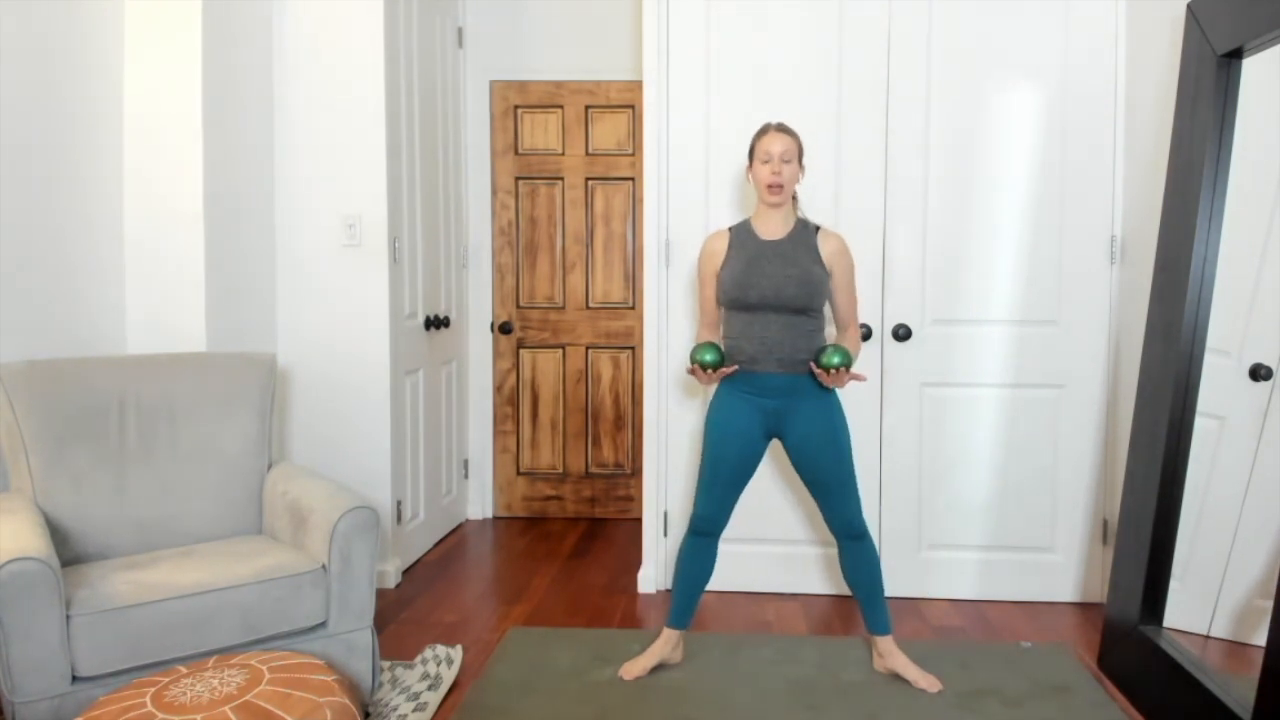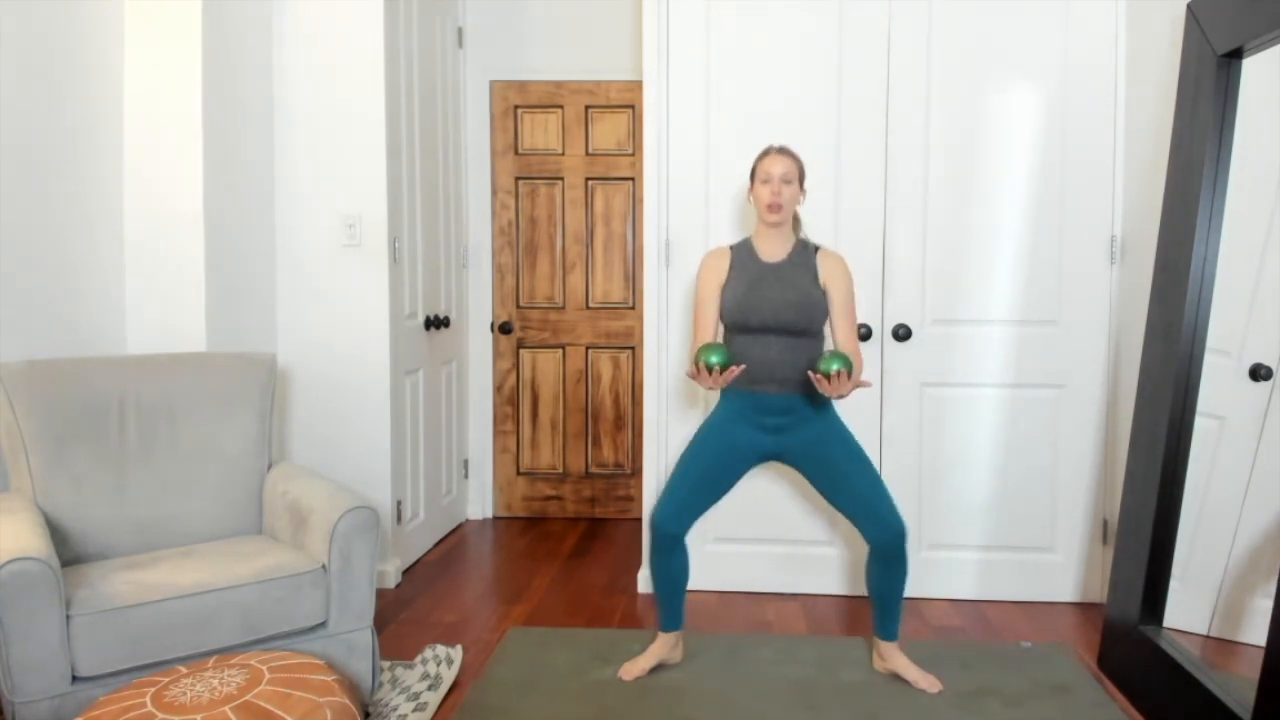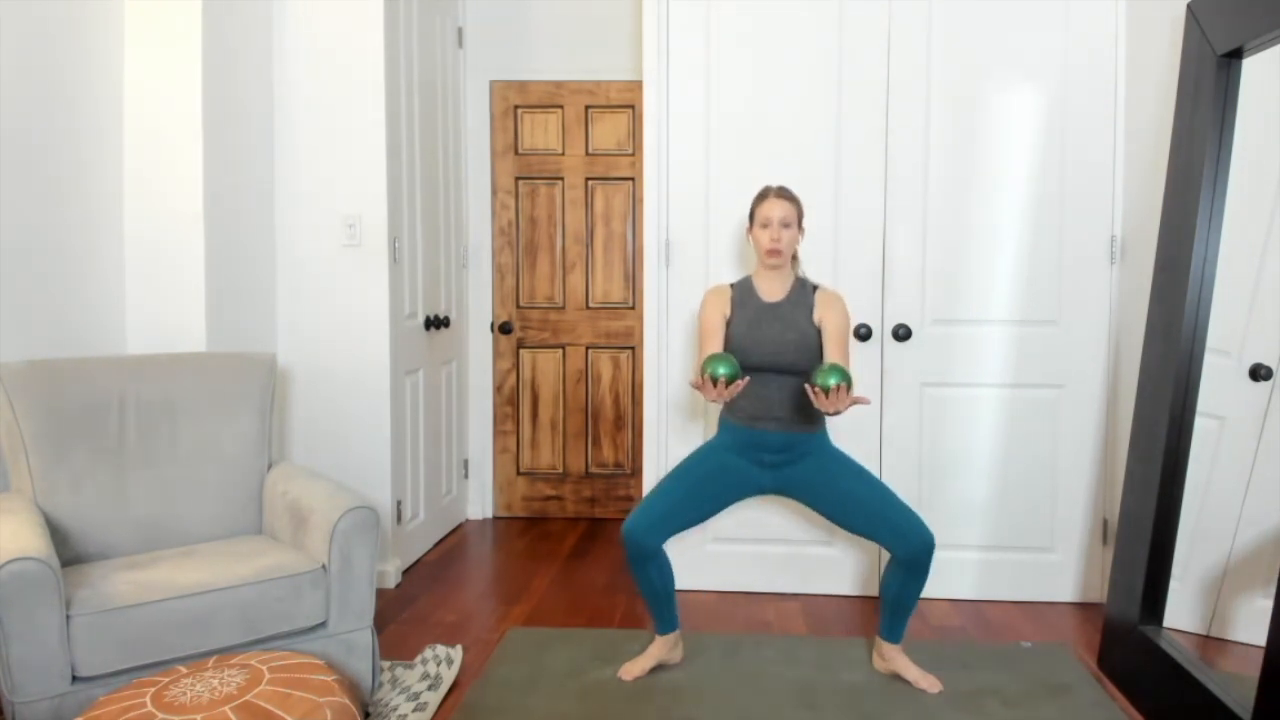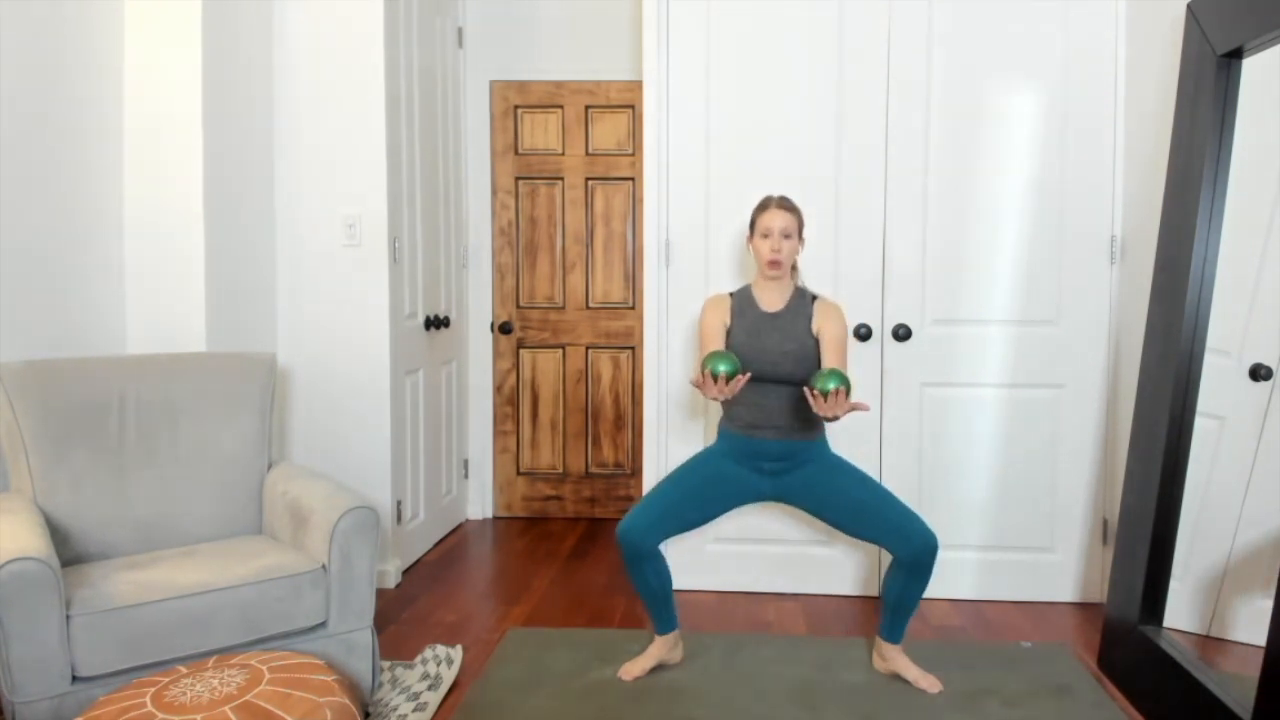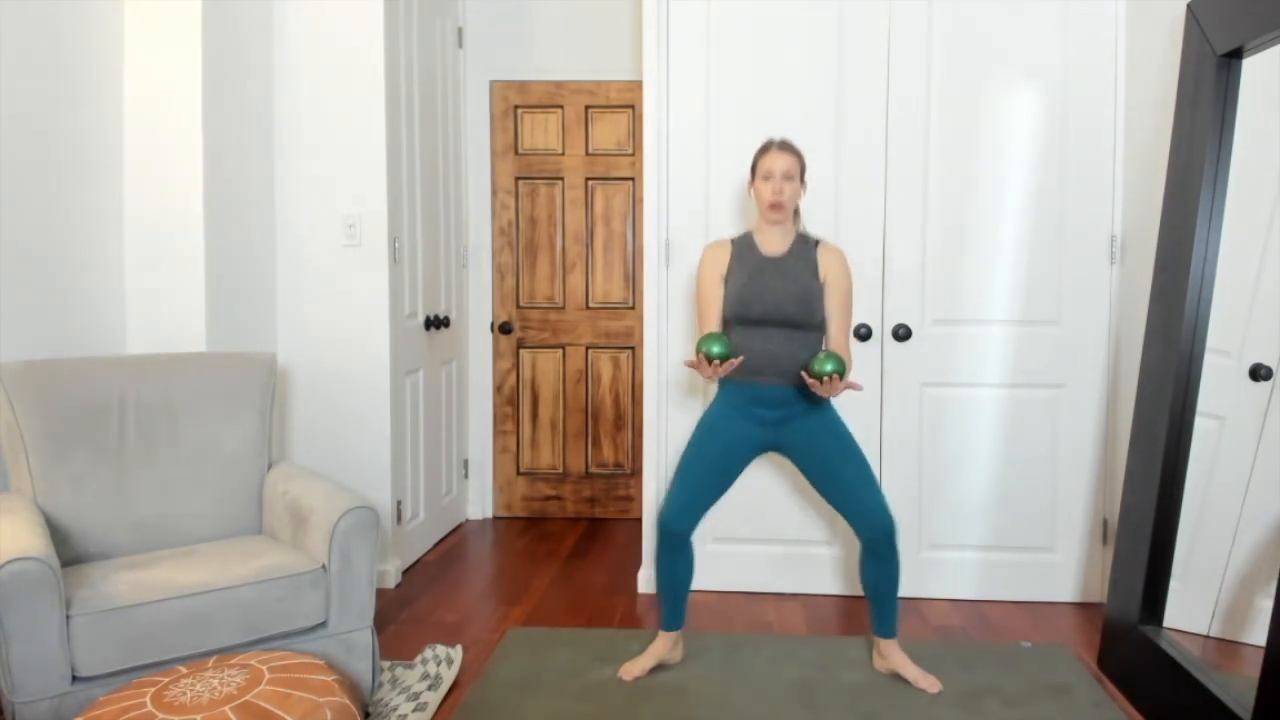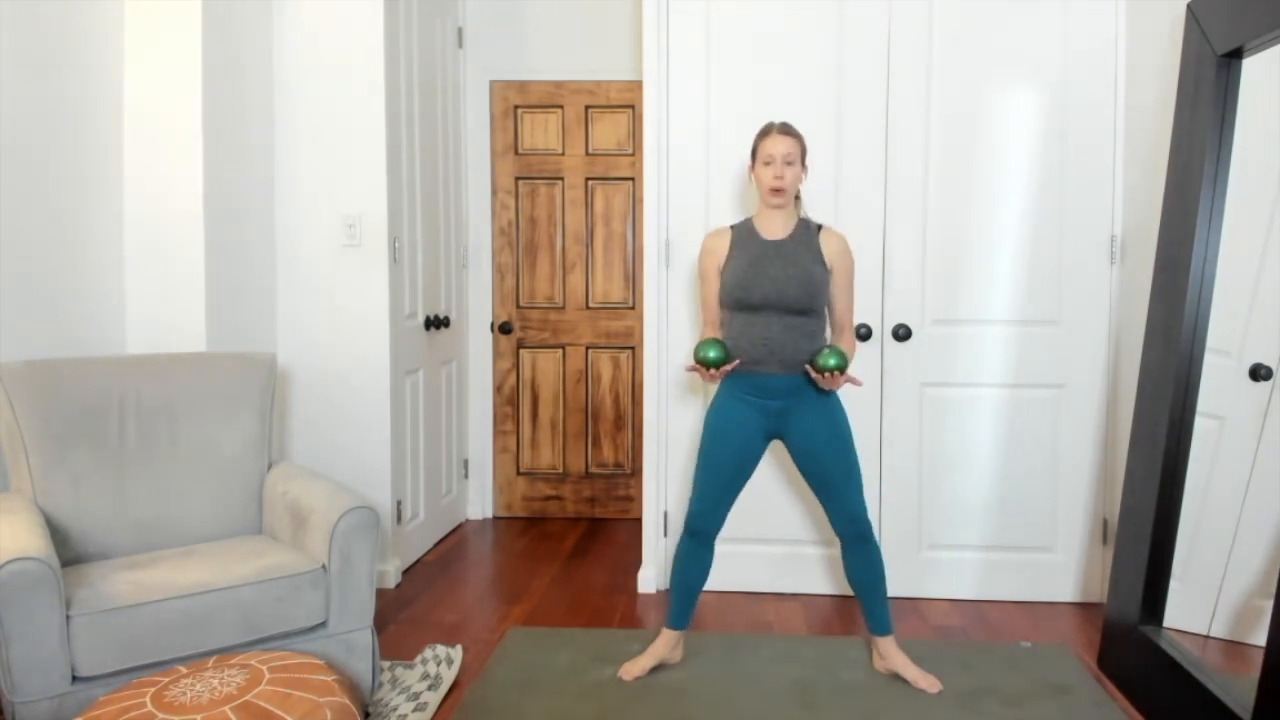
dt=0.3s
person 1, frame 1
left shoulder: (828, 245)
right shoulder: (719, 245)
left elbow: (848, 327)
right elbow: (710, 326)
left wrist: (842, 365)
right wrist: (706, 363)
left hip: (809, 398)
right hip: (740, 396)
left knee: (849, 525)
right knee: (705, 522)
left ankle: (885, 648)
right ankle: (670, 641)
person 1, frame 2
left shoulder: (828, 265)
right shoulder: (719, 263)
left elbow: (849, 350)
right elbow: (703, 345)
left wrist: (843, 381)
right wrist: (707, 373)
left hip: (810, 418)
right hip: (739, 415)
left knee: (889, 531)
right knee: (666, 522)
left ankle: (887, 648)
right ankle: (668, 640)
person 1, frame 3
left shoulder: (825, 303)
right shoulder: (720, 300)
left elbow: (840, 382)
right elbow: (709, 373)
left wrist: (837, 401)
right wrist: (713, 389)
left hip: (808, 451)
right hip: (735, 448)
left knee: (915, 542)
right knee: (639, 534)
left ankle: (889, 649)
right ankle: (667, 640)
person 1, frame 4
left shoulder: (824, 314)
right shoulder: (720, 309)
left elbow: (836, 391)
right elbow: (711, 377)
left wrist: (835, 406)
right wrist: (714, 389)
left hip: (807, 459)
right hip: (734, 455)
left knee: (919, 544)
right knee: (633, 534)
left ankle: (889, 649)
right ankle: (667, 641)
person 1, frame 5
left shoulder: (827, 259)
right shoulder: (720, 256)
left elbow: (839, 350)
right elbow: (708, 342)
left wrist: (833, 380)
right wrist: (709, 366)
left hip: (807, 413)
right hip: (737, 408)
left knee: (879, 526)
right knee: (672, 522)
left ankle: (887, 647)
right ankle: (668, 639)
person 1, frame 6
left shoulder: (830, 244)
right shoulder: (720, 243)
left elbow: (844, 328)
right elbow: (712, 326)
left wrist: (839, 368)
right wrist: (709, 362)
left hip: (810, 398)
right hip: (741, 396)
left knee: (853, 524)
right knee: (701, 521)
left ankle: (887, 648)
right ankle: (669, 641)
